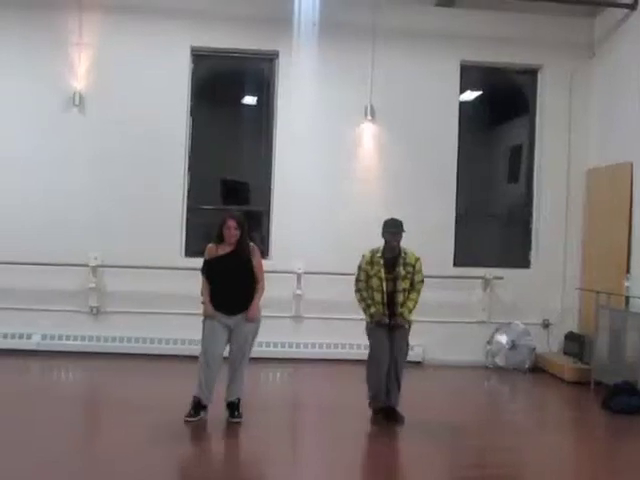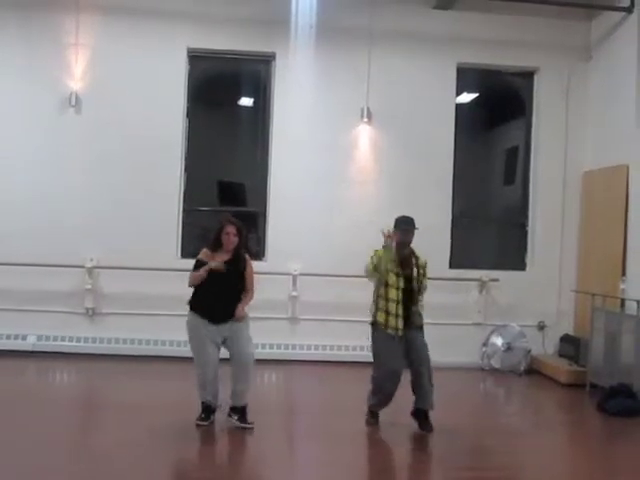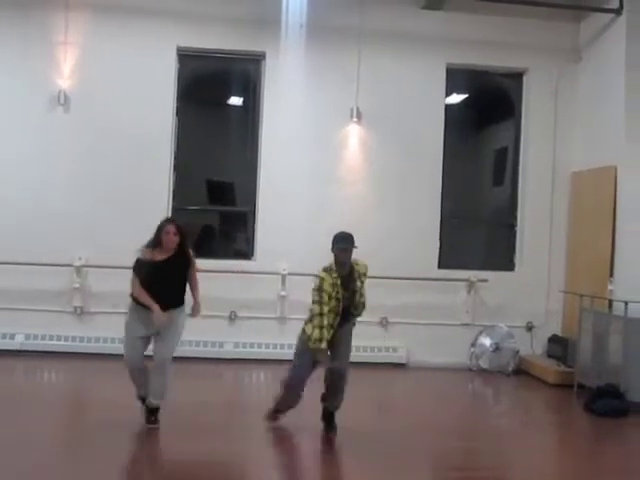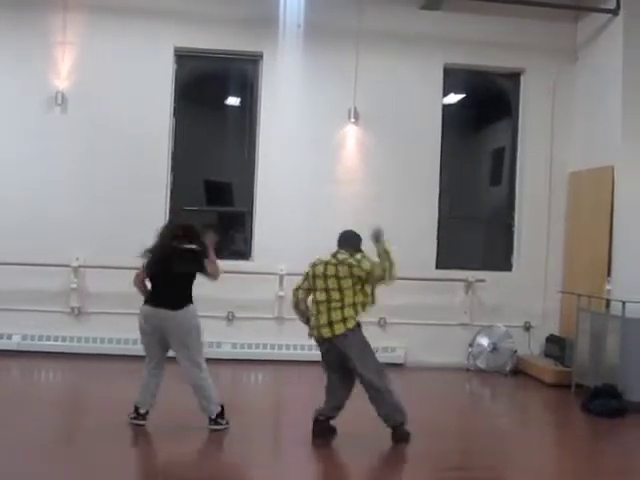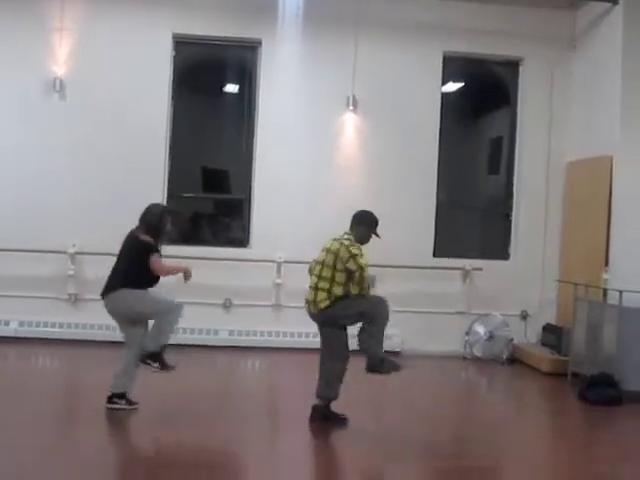
dt=1s
person 1, frame 1
left shoulder: (413, 260)
right shoulder: (369, 259)
left elbow: (416, 289)
right elbow: (360, 288)
left wrist: (404, 314)
right wrist: (372, 312)
left hip: (400, 320)
right hip: (377, 319)
left knee: (397, 363)
right knee: (378, 360)
left ankle: (391, 406)
right ankle: (378, 405)
person 1, frame 2
left shoulder: (420, 262)
right shoulder: (383, 255)
right elbow: (372, 273)
left wrist: (417, 306)
right wrist: (388, 249)
left hip: (412, 322)
right hip: (386, 323)
left knee: (422, 364)
right knee: (388, 368)
left ankle: (422, 410)
right ankle: (374, 407)
person 1, frame 3
left shoulder: (360, 269)
right shoulder: (325, 278)
right elbow: (318, 313)
left wrist: (360, 305)
right wrist: (319, 347)
left hip: (343, 325)
right hip: (319, 327)
left knee: (338, 370)
right knee: (300, 370)
left ankle: (329, 411)
right ankle: (284, 403)
person 1, frame 4
left shoulder: (316, 267)
right shoulder: (356, 264)
left elbow: (298, 297)
right elbow: (387, 272)
left wrist: (309, 319)
right wrist: (380, 243)
left hip: (322, 333)
right hip: (346, 332)
left knee: (338, 375)
right knee: (372, 376)
left ankle: (323, 421)
right ankle: (397, 425)
person 1, frame 5
left shoulder: (338, 243)
right shoulder: (349, 247)
left elbow: (318, 271)
right elbow: (363, 277)
right wrist: (367, 282)
left hip: (323, 307)
right hip: (329, 306)
left knee: (334, 354)
right knee: (378, 306)
left ankle: (322, 408)
right ankle: (375, 359)
person 2, frame 1
left shoulder: (250, 250)
right shoulder: (212, 250)
left elbow: (260, 282)
right elbow: (205, 279)
left wrist: (255, 305)
right wrist: (207, 303)
left hip: (245, 314)
right hip: (217, 314)
left knee: (239, 359)
right knee: (209, 356)
left ankle: (233, 402)
right ankle: (200, 402)
person 2, frame 2
left shoulder: (243, 260)
right shoulder: (206, 256)
left elbow: (249, 290)
right elbow: (192, 282)
left wrist: (243, 306)
right wrist: (208, 267)
left hip: (233, 321)
right hip: (202, 320)
left knee: (245, 359)
right knee: (206, 366)
left ankle: (238, 408)
right ankle: (208, 406)
person 2, frame 3
left shoulder: (186, 256)
right shoulder: (146, 256)
left elbow: (192, 277)
right elbow: (135, 287)
left wrist: (196, 300)
right wrist: (154, 307)
left hip: (173, 316)
right hip: (143, 312)
left knee: (162, 359)
right knee: (132, 358)
left ankle: (153, 406)
right ankle: (147, 396)
person 2, frame 4
left shoulder: (157, 254)
right shoulder: (194, 255)
left elbow: (138, 281)
right elbow: (214, 273)
right wrist: (209, 250)
left hip: (151, 313)
right hip: (180, 316)
left knee: (154, 365)
right knee: (196, 368)
left ankle: (141, 410)
right ankle: (215, 414)
person 2, frame 5
left shoulder: (136, 237)
right shoulder: (146, 243)
right elbow: (160, 269)
right wrist: (183, 268)
left hip: (114, 298)
right hip: (128, 295)
left knee: (136, 345)
right knee: (172, 310)
left ankle: (117, 395)
right ankle: (152, 352)
